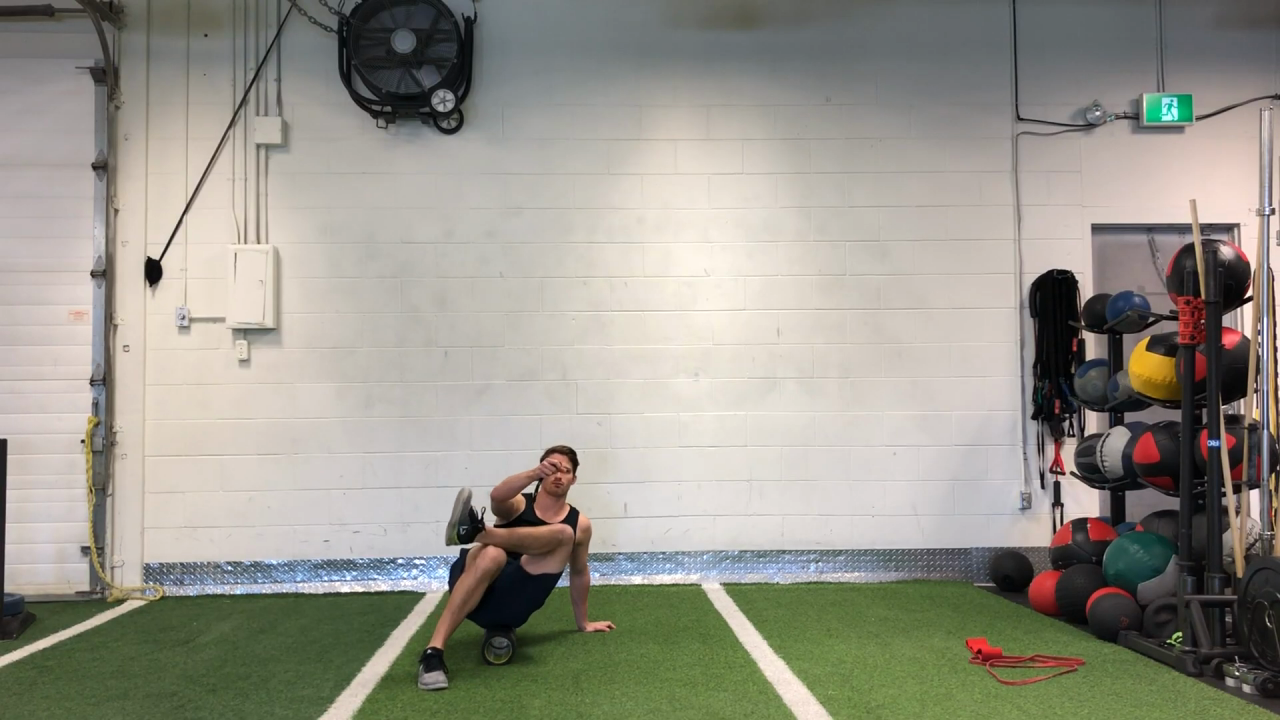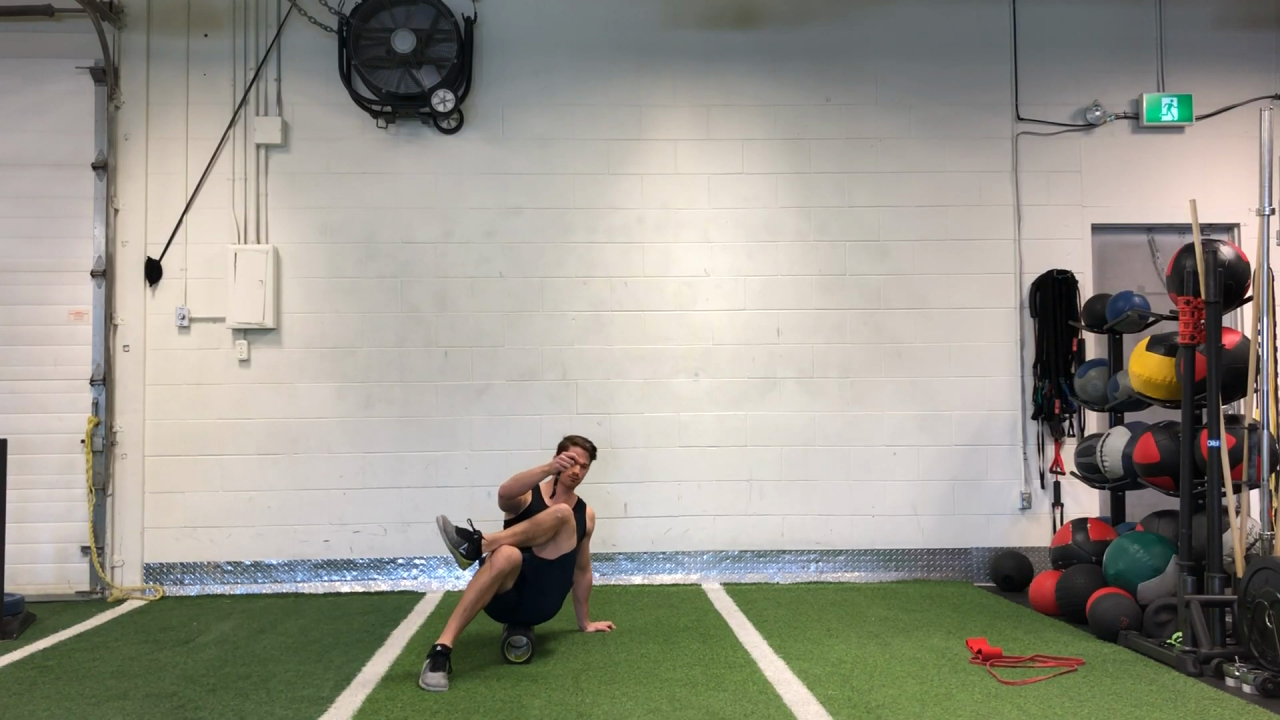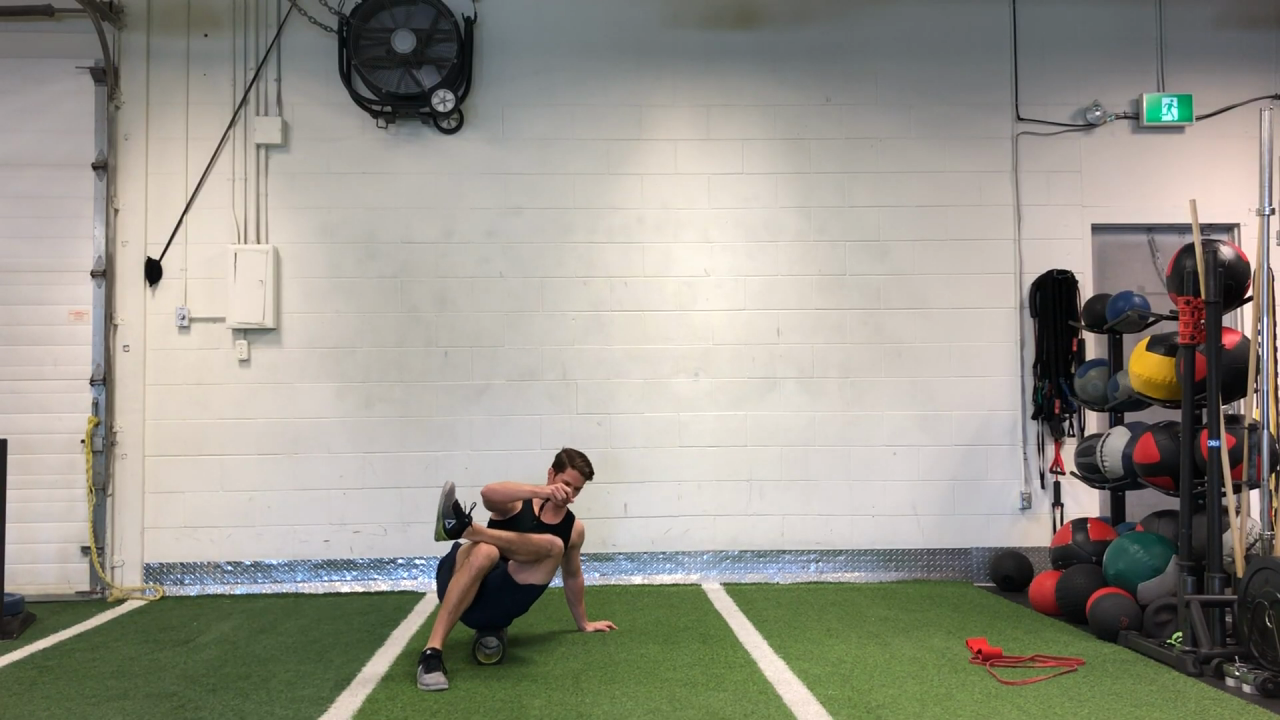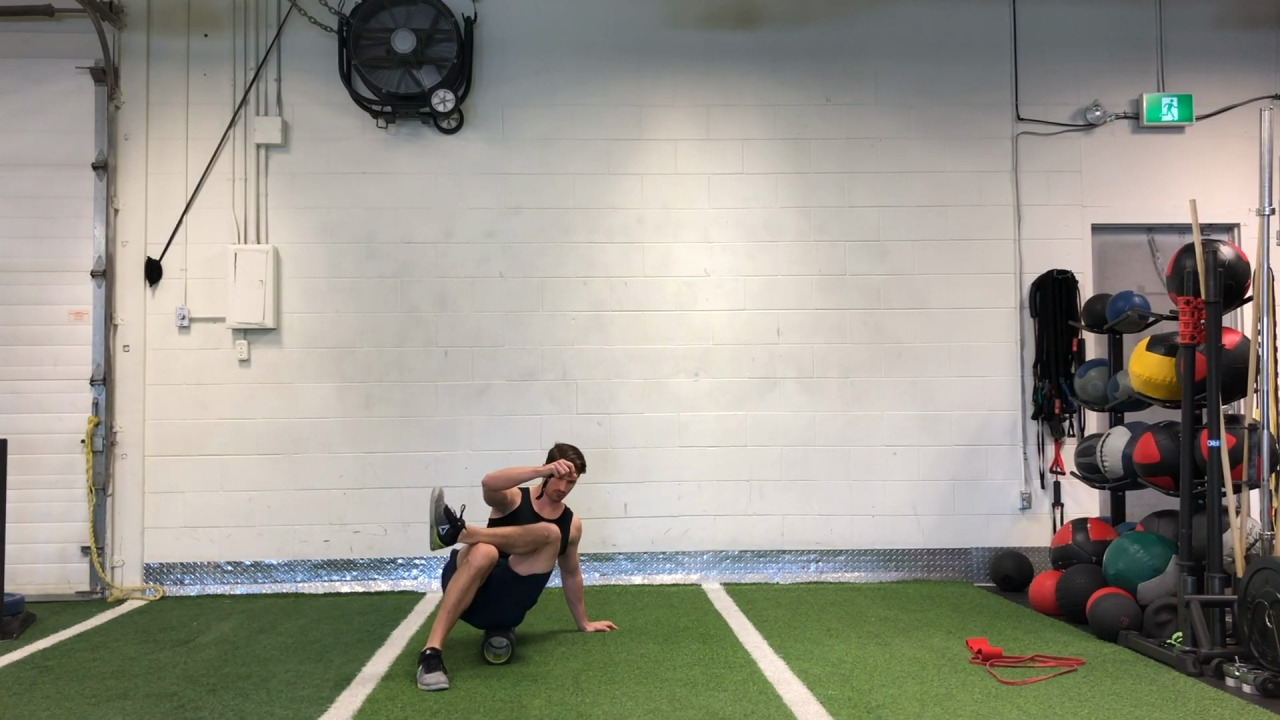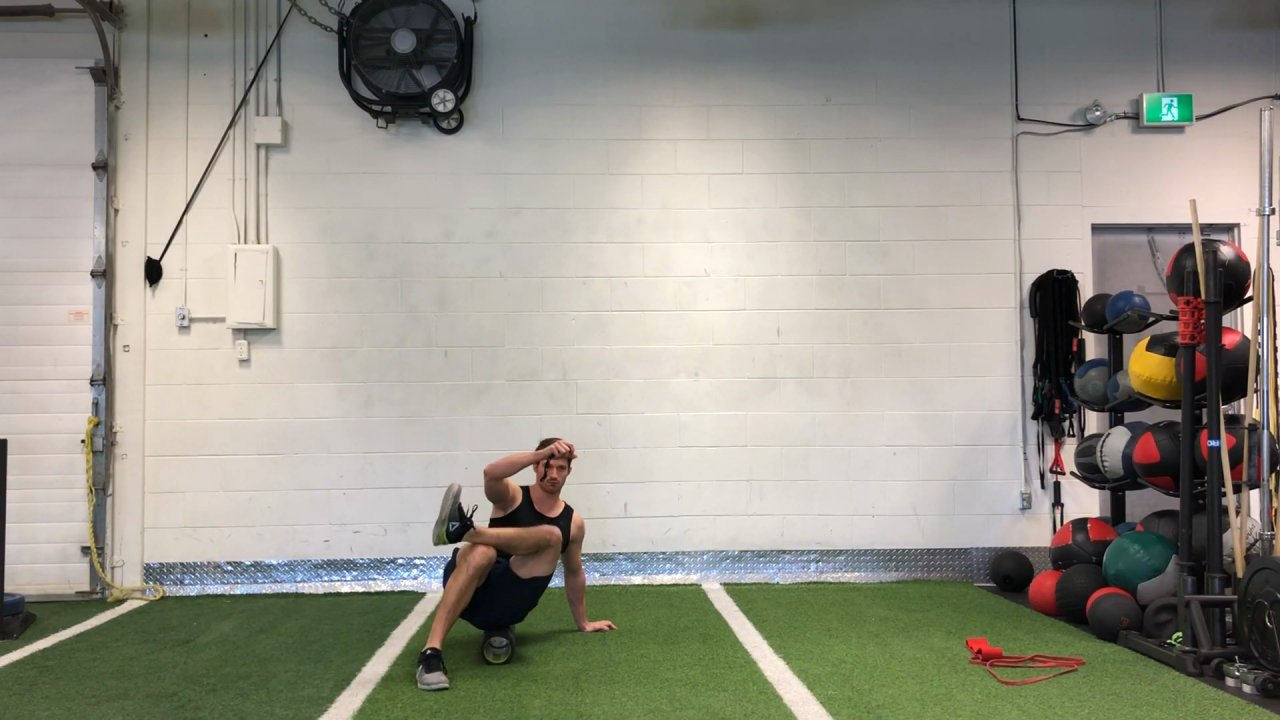
dt=0.7s
person 1, frame 1
left shoulder: (580, 524)
right shoulder: (517, 505)
left elbow: (579, 574)
right elbow: (497, 496)
left wrist: (583, 622)
right wrist: (534, 474)
left hip: (513, 605)
right hip: (481, 593)
left knee: (563, 533)
right knee: (492, 555)
right ankle: (433, 652)
person 1, frame 2
left shoulder: (585, 514)
right shoulder: (525, 498)
left elbow: (582, 570)
right elbow: (505, 493)
left wrist: (585, 622)
right wrist: (551, 467)
left hip: (541, 603)
right hip: (505, 596)
left knee: (562, 514)
right knee: (507, 554)
right ankle: (442, 650)
person 1, frame 3
left shoulder: (574, 529)
right shoulder: (516, 502)
left elbow: (572, 576)
right elbow: (488, 493)
left wrist: (583, 622)
right wrist: (541, 492)
left hip: (498, 609)
right hip: (466, 584)
left knee: (553, 545)
right knee: (485, 552)
right ankle: (432, 653)
person 1, frame 4
left shoulder: (571, 524)
right shoulder: (513, 499)
left elbow: (571, 574)
right elbow: (488, 483)
left wrist: (583, 622)
right wrist: (542, 472)
left hip: (505, 608)
right hip: (472, 594)
left knee: (550, 533)
right knee: (484, 553)
right ankle: (431, 652)
person 1, frame 5
left shoulder: (573, 522)
right shoulder: (512, 497)
left elbow: (574, 573)
right elbow: (491, 474)
left wrist: (583, 622)
right wrist: (543, 452)
left hip: (506, 607)
right hip: (475, 593)
left knee: (551, 535)
right knee: (481, 552)
right ankle: (431, 652)
